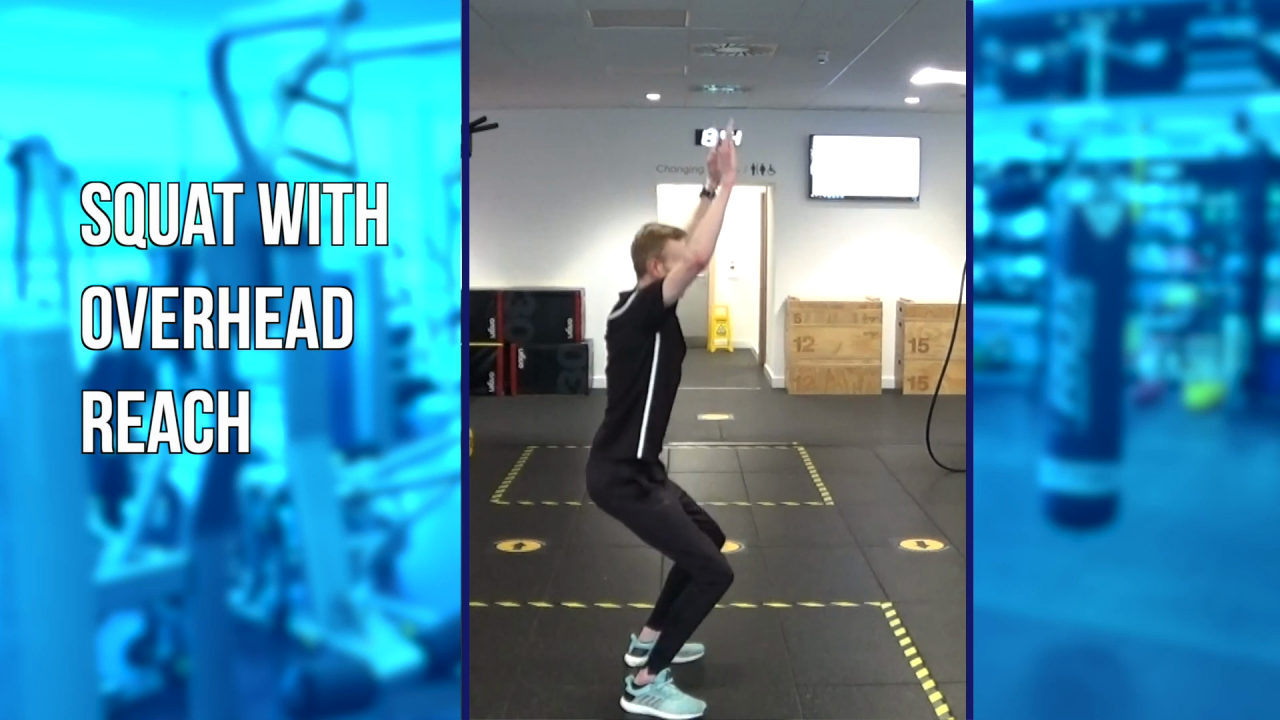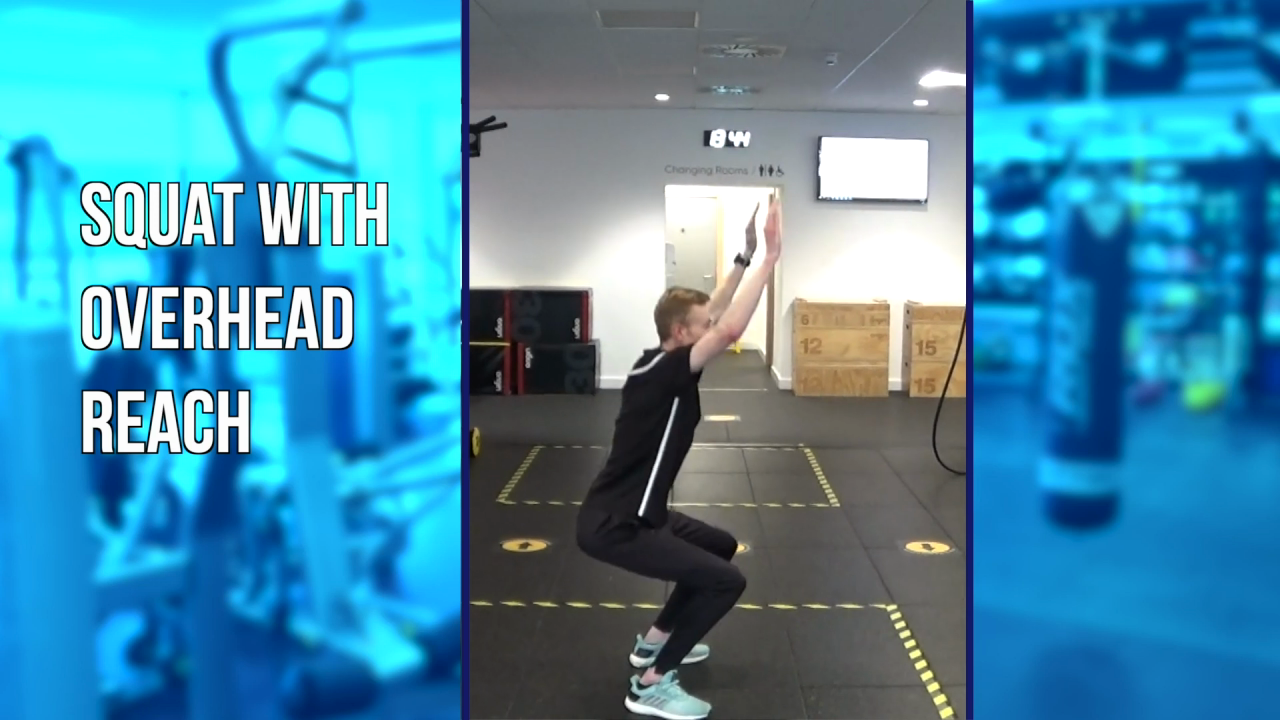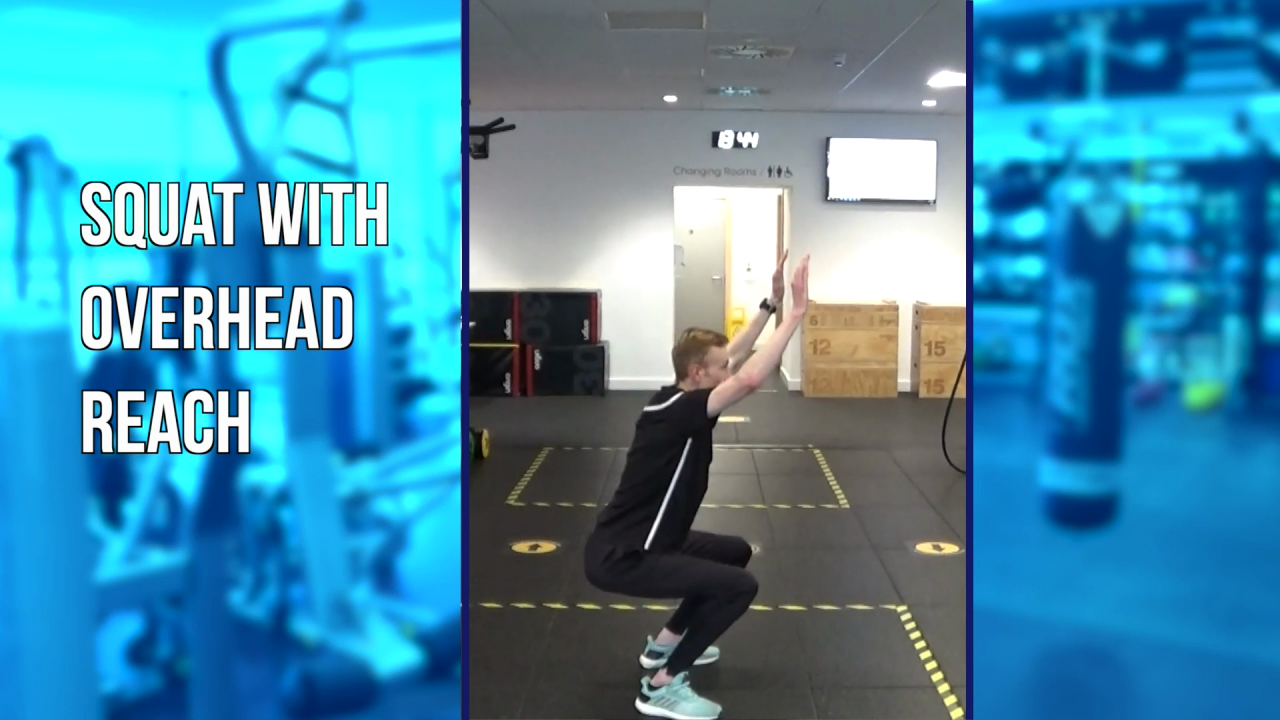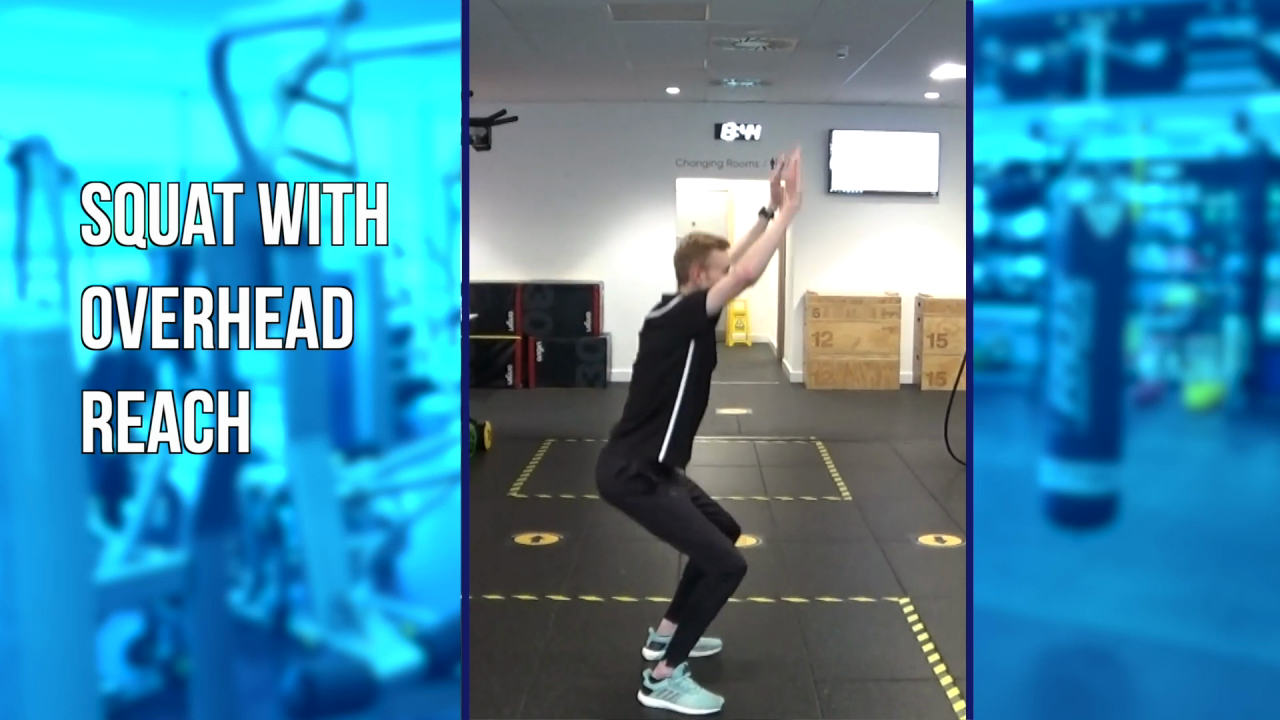
dt=0.4s
person 1, frame 1
left shoulder: (643, 308)
right shoulder: (640, 310)
left elbow: (687, 250)
right elbow: (699, 257)
left wrist: (711, 188)
right wrist: (726, 187)
left hip: (636, 464)
right hip: (622, 474)
left knee: (708, 539)
right knee: (713, 572)
left ankle: (649, 638)
person 1, frame 2
left shoulder: (663, 363)
right shoulder: (663, 373)
left elbow: (716, 316)
right elbow: (730, 330)
left wrist: (745, 256)
right wrist: (771, 259)
left hip: (633, 511)
right hip: (613, 525)
left knee: (721, 546)
right knee: (726, 580)
left ankle: (655, 638)
person 1, frame 3
left shoulder: (680, 401)
right shoulder: (678, 413)
left elbow: (737, 360)
right elbow: (750, 380)
left wrist: (771, 305)
right wrist: (795, 314)
left hip: (638, 542)
right hip: (619, 558)
left knee: (736, 552)
right knee: (739, 585)
left ankle: (665, 641)
person 1, frame 4
left shoulder: (683, 314)
right shoulder: (677, 317)
left elbow: (736, 264)
right elbow: (746, 273)
left wrist: (769, 210)
right wrist: (787, 211)
left hip: (651, 466)
right hip: (633, 473)
left knee: (723, 532)
right knee: (726, 564)
left ankle: (667, 629)
